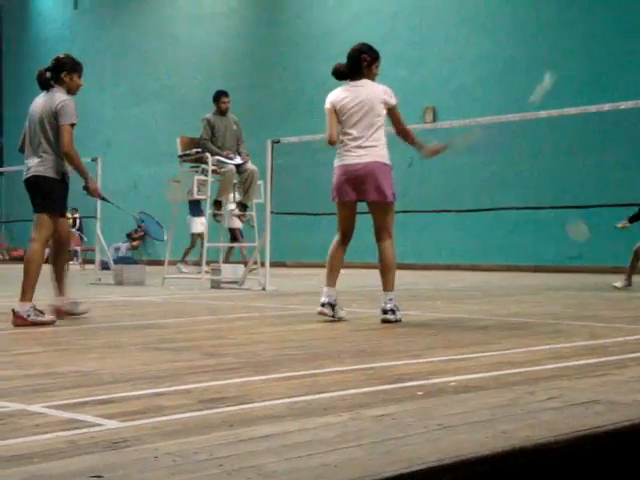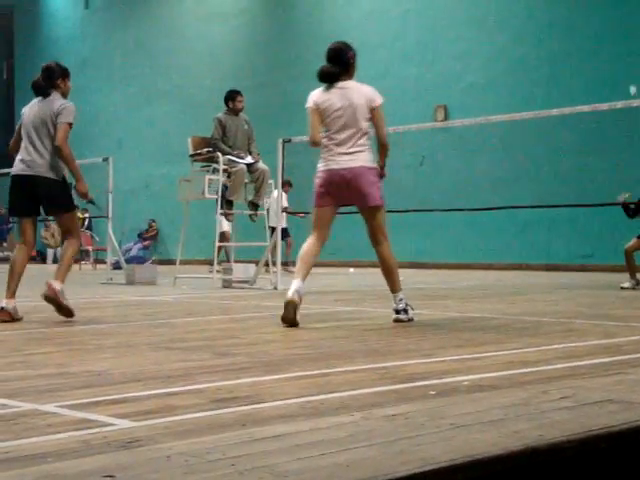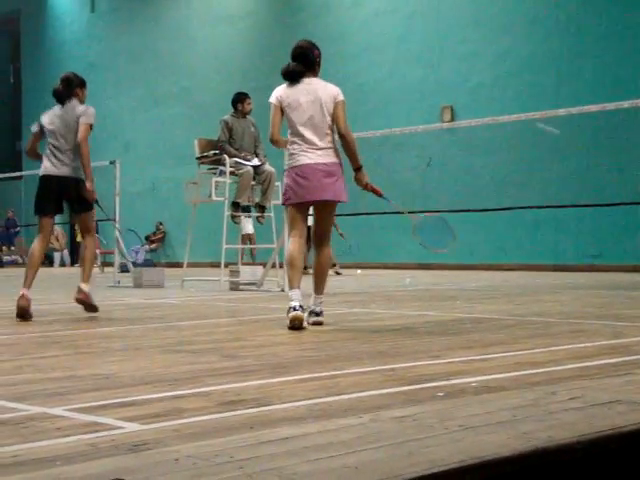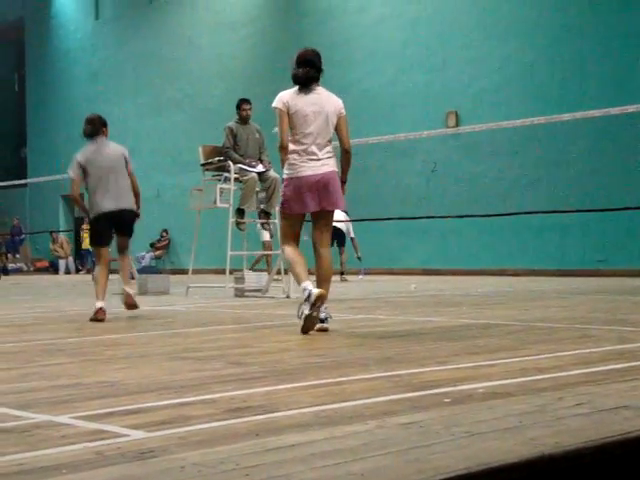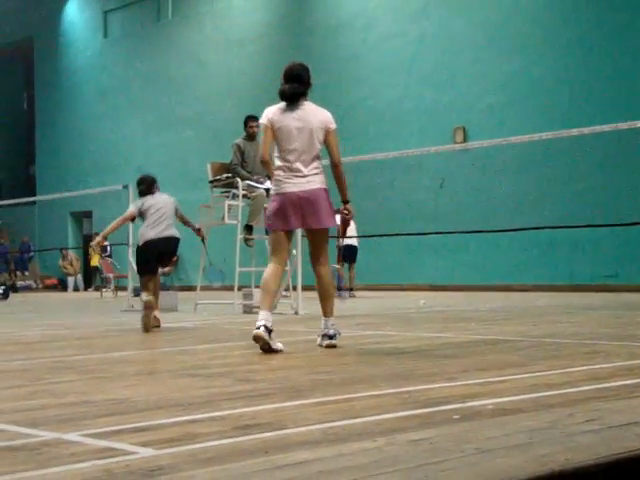
dt=0.5s
person 1, frame 1
left shoulder: (334, 97)
right shoulder: (382, 92)
left elbow: (331, 138)
right elbow: (402, 130)
right wrist: (423, 148)
left hip: (345, 168)
right hip: (375, 166)
left knee: (343, 235)
right knee: (384, 237)
left ankle: (328, 299)
right ankle: (389, 304)
person 1, frame 2
left shoulder: (317, 97)
right shoulder: (368, 94)
left elbow: (314, 138)
right elbow: (383, 139)
right wrist: (381, 165)
left hip: (330, 172)
right hip: (362, 171)
left knee: (316, 237)
right knee: (380, 240)
left ankle: (295, 290)
right ankle: (401, 305)
person 1, frame 3
left shoulder: (281, 93)
right shoulder: (332, 91)
left elbow: (274, 137)
right elbow: (344, 134)
right wrist: (358, 169)
left hip: (299, 168)
right hip: (328, 167)
left knee: (297, 237)
right knee: (323, 241)
left ankle: (295, 303)
right ankle: (317, 307)
person 1, frame 4
left shoulder: (285, 98)
right shoulder: (335, 101)
left elbow: (283, 144)
right elbow: (346, 148)
right wrist: (343, 181)
left hip: (298, 177)
right hip: (327, 176)
left knee: (289, 243)
right knee: (322, 245)
left ankle: (310, 290)
right ankle: (321, 314)
person 1, frame 5
left shoulder: (271, 114)
right shoulder: (323, 116)
left elbow: (264, 158)
right elbow: (336, 162)
right wrist: (345, 200)
left hip: (283, 195)
right hip: (315, 192)
left knee: (276, 261)
right knee: (321, 263)
left ankle: (263, 322)
right ankle: (329, 329)
person 2, frame 1
left shoulder: (39, 100)
right shoulder: (64, 102)
left elbow: (23, 145)
right elbow: (66, 148)
right wrist: (88, 179)
left hip: (35, 174)
right hip: (49, 176)
left knee: (62, 238)
right knee: (40, 238)
left ankle: (62, 301)
right ankle: (24, 308)
person 2, frame 2
left shoulder: (29, 107)
right shoulder: (64, 106)
right elbow: (60, 144)
right wrist: (79, 179)
right hip: (49, 177)
left knee: (25, 242)
right knee: (73, 236)
right ankle: (55, 285)
person 2, frame 3
left shoulder: (48, 115)
right shoulder: (85, 111)
left elbow: (30, 150)
right elbow: (81, 140)
right wrist: (89, 178)
left hip: (48, 178)
right hip: (74, 178)
left knee: (42, 236)
right knee: (89, 234)
left ankle: (25, 294)
right ankle: (84, 288)
person 2, frame 4
left shoulder: (80, 157)
right shoulder: (121, 150)
left elbow: (75, 194)
right elbow: (134, 185)
left wrist: (87, 213)
right wrist: (138, 206)
left hip: (100, 212)
right hip: (126, 208)
left knee: (102, 262)
right knee: (123, 252)
left ankle: (100, 305)
right ankle: (128, 290)
person 2, frame 5
left shoulder: (140, 203)
right shoulder: (170, 199)
left elbow: (124, 219)
right elbow: (182, 218)
left wrist: (101, 236)
right wrist: (195, 228)
left hip: (148, 242)
right hip: (171, 240)
left knee: (147, 288)
right knee: (153, 273)
left ankle: (149, 303)
right ankle: (154, 315)
person 3, frame 1
left shoulder: (234, 119)
right shoulder: (209, 119)
left elbow: (241, 141)
right elbow: (204, 142)
left wrist: (243, 154)
right wrist: (221, 153)
left hip: (235, 157)
right hip: (217, 157)
left knee: (253, 170)
right knee: (230, 169)
left ankle: (244, 203)
right ankle: (218, 202)
person 3, frame 2
left shoulder: (245, 119)
right shoulder: (220, 119)
left elbow: (252, 140)
right elbow: (216, 142)
left wrist: (254, 153)
right wrist: (232, 152)
left hip: (246, 157)
right hip: (228, 157)
left knee: (264, 169)
right knee: (241, 168)
left ankle: (255, 202)
right ankle: (229, 201)
person 3, frame 3
left shoulder: (251, 121)
right shoulder: (227, 121)
left elbow: (258, 142)
right elbow: (223, 144)
left wrist: (260, 155)
right wrist: (239, 155)
left hip: (252, 159)
right hip: (235, 159)
left knee: (270, 171)
right knee: (248, 171)
left ankle: (262, 205)
right ankle: (237, 204)
person 3, frame 4
left shoulder: (256, 128)
right shoulder: (231, 127)
left elbow: (263, 149)
right elbow: (227, 151)
left wrist: (265, 162)
right wrist: (244, 161)
left hip: (257, 166)
right hip: (239, 165)
left knee: (275, 178)
right knee: (252, 177)
left ankle: (266, 212)
right ankle: (241, 211)
person 3, frame 5
right shoulder: (239, 144)
right elbow: (235, 167)
right wrist: (251, 178)
left hip: (263, 182)
right hip: (246, 181)
right knee: (260, 193)
right ankle: (249, 227)
